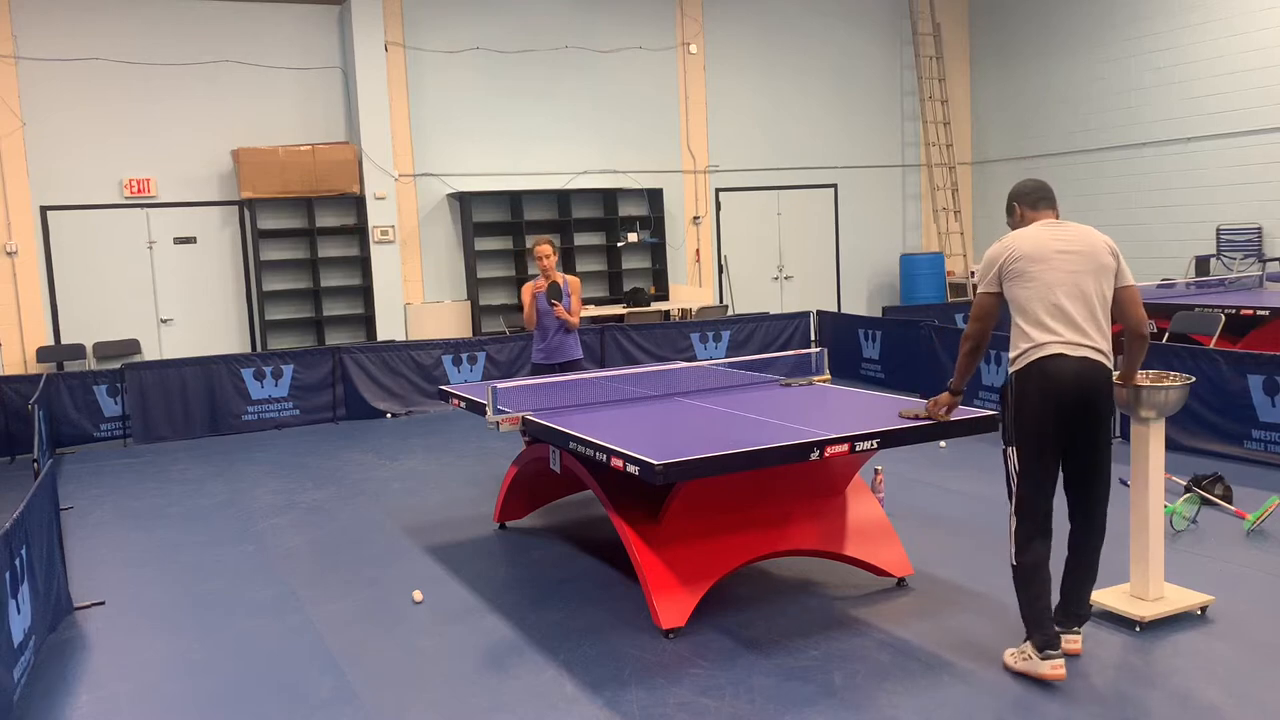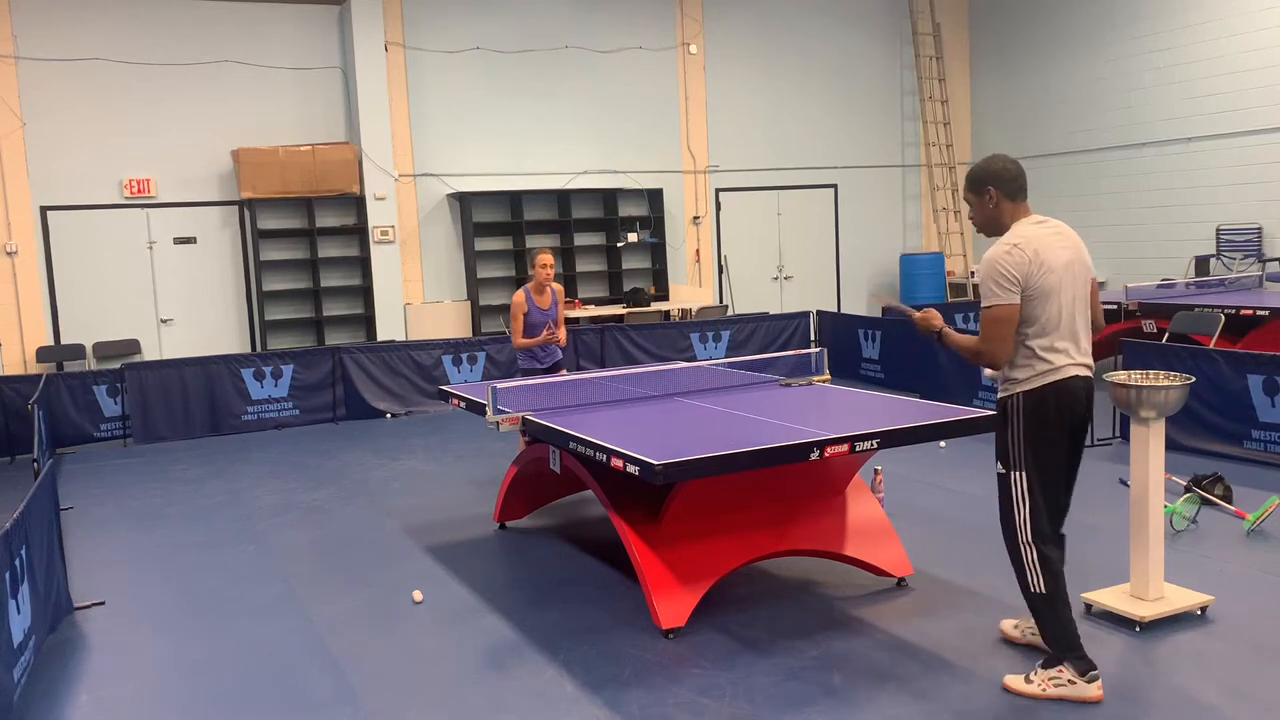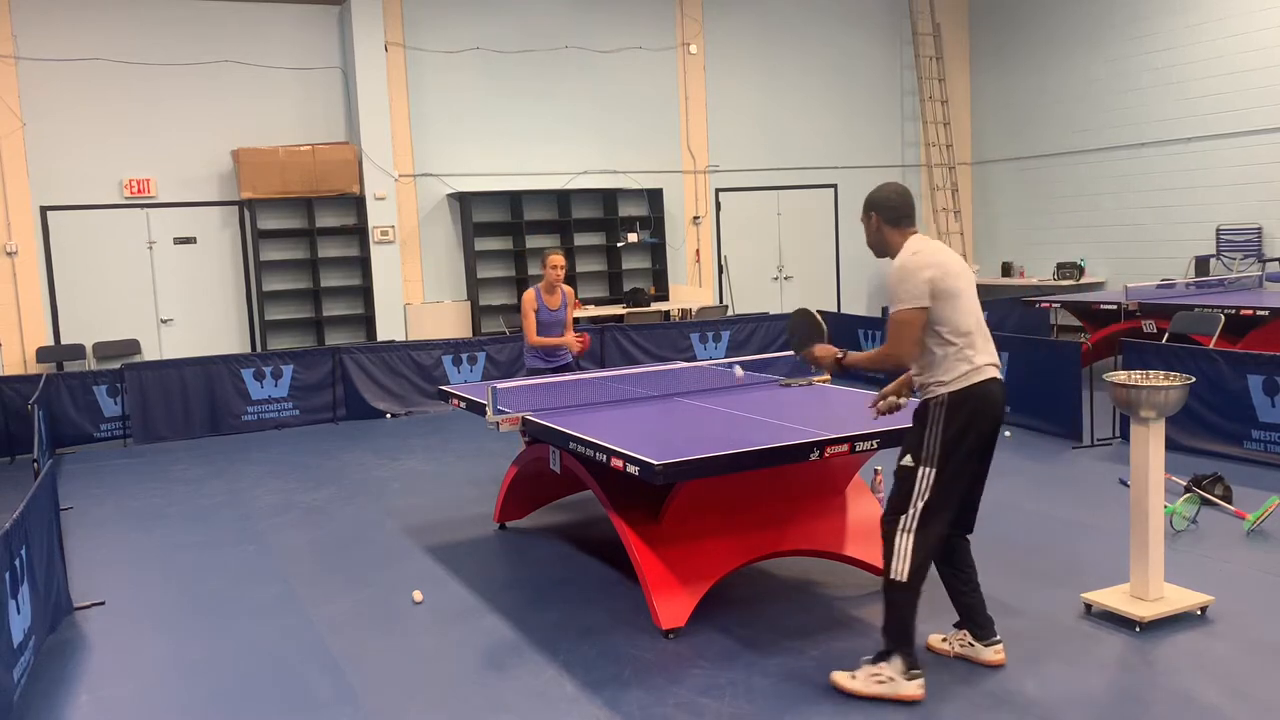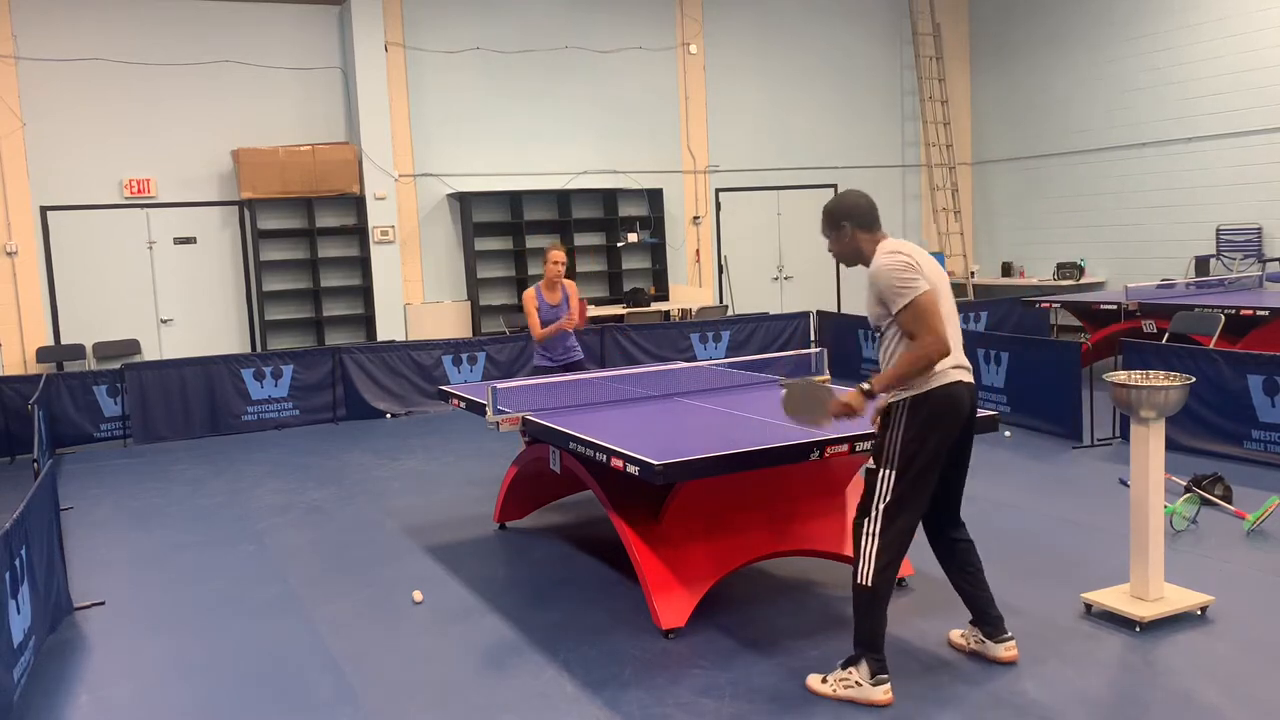
dt=1s
person 1, frame 1
left shoulder: (1005, 249)
right shoulder: (1102, 243)
left elbow: (976, 337)
right elbow: (1139, 328)
left wrist: (954, 390)
right wrist: (1128, 374)
left hip: (1038, 378)
right hip: (1094, 377)
left knee: (1031, 516)
right knee: (1090, 510)
left ankle: (1044, 646)
right ankle: (1070, 624)
person 1, frame 2
left shoulder: (1004, 257)
right shoulder: (1068, 236)
left elbow: (994, 355)
right elbow: (1093, 322)
left wrist: (941, 331)
left hip: (1034, 400)
right hip: (1077, 386)
left knee: (1029, 529)
right knee: (1046, 520)
left ankle: (1073, 667)
right ankle: (1048, 620)
person 1, frame 3
left shoulder: (907, 266)
right shoulder: (942, 254)
left elbow: (893, 355)
left wrist: (836, 359)
right wrist: (914, 380)
left hip: (955, 403)
right hip: (987, 391)
left knee: (907, 527)
right knee: (949, 524)
left ankle: (899, 666)
right ankle: (980, 634)
person 1, frame 4
left shoulder: (889, 265)
right shoulder: (911, 255)
left elbow: (933, 343)
left wrist: (869, 392)
right wrist: (890, 388)
left hip: (924, 405)
right hip: (959, 395)
left knee: (877, 529)
right knee: (944, 521)
left ankle: (869, 671)
right ankle: (992, 632)
